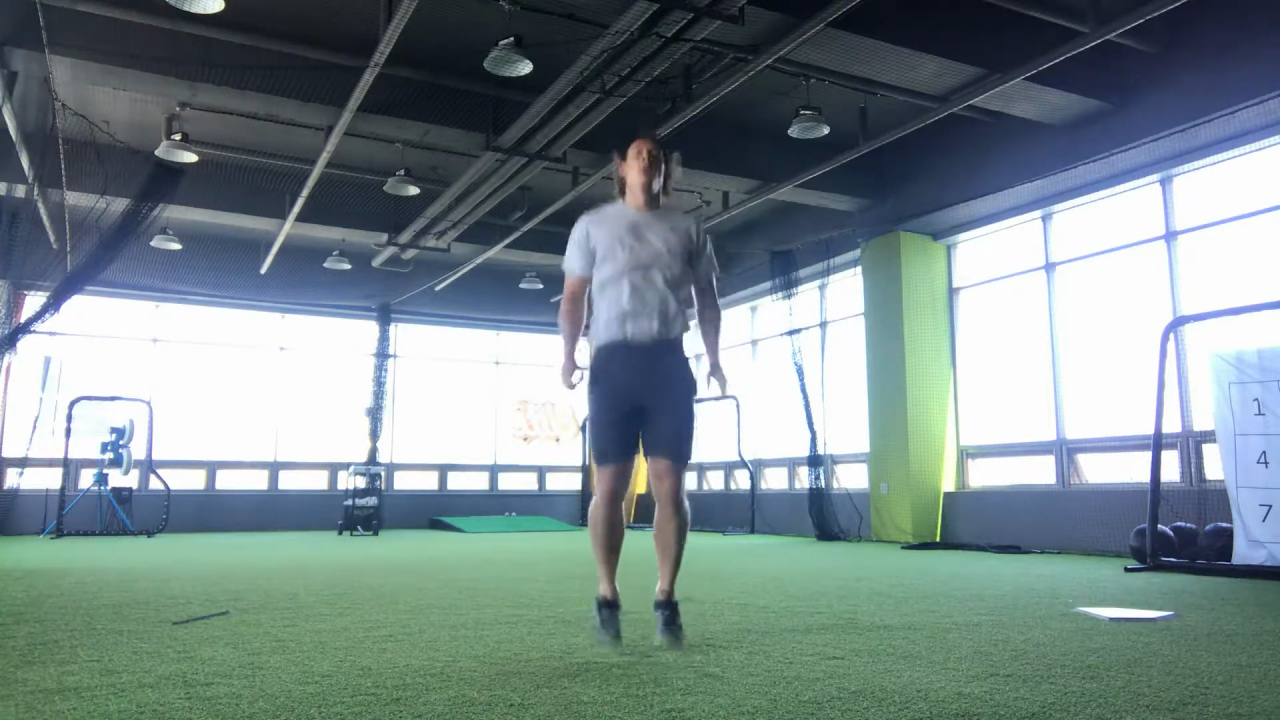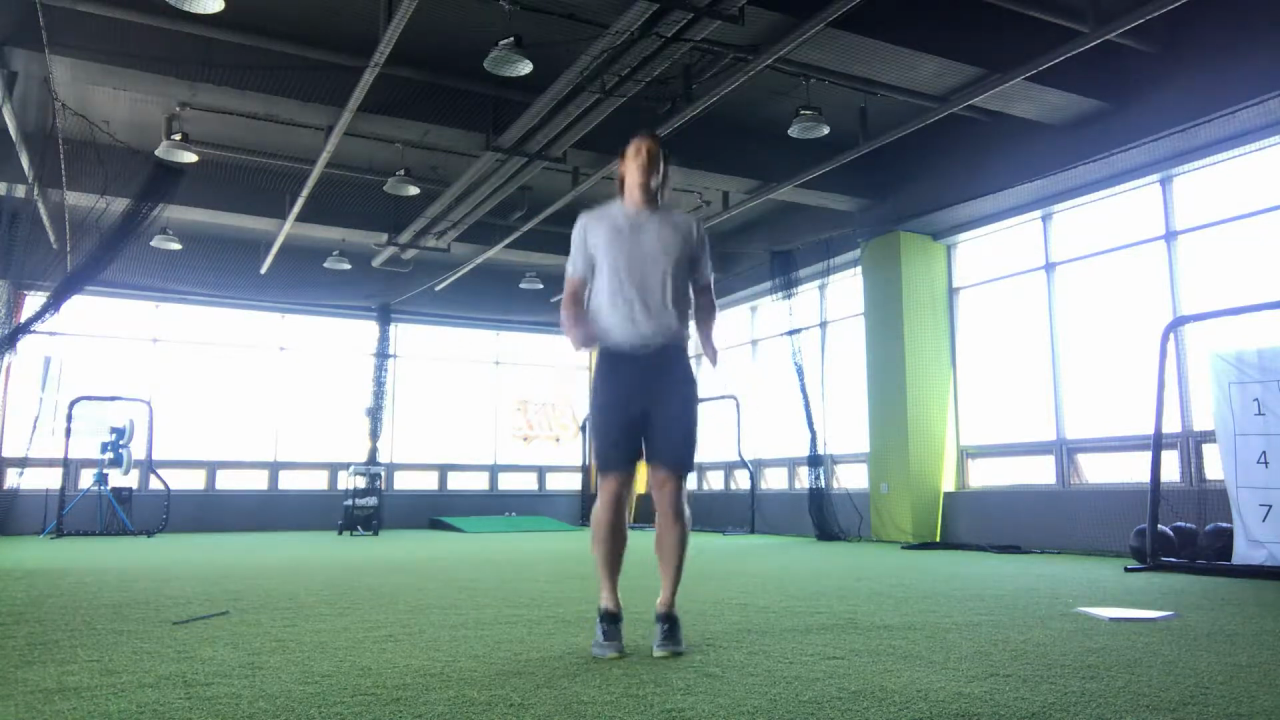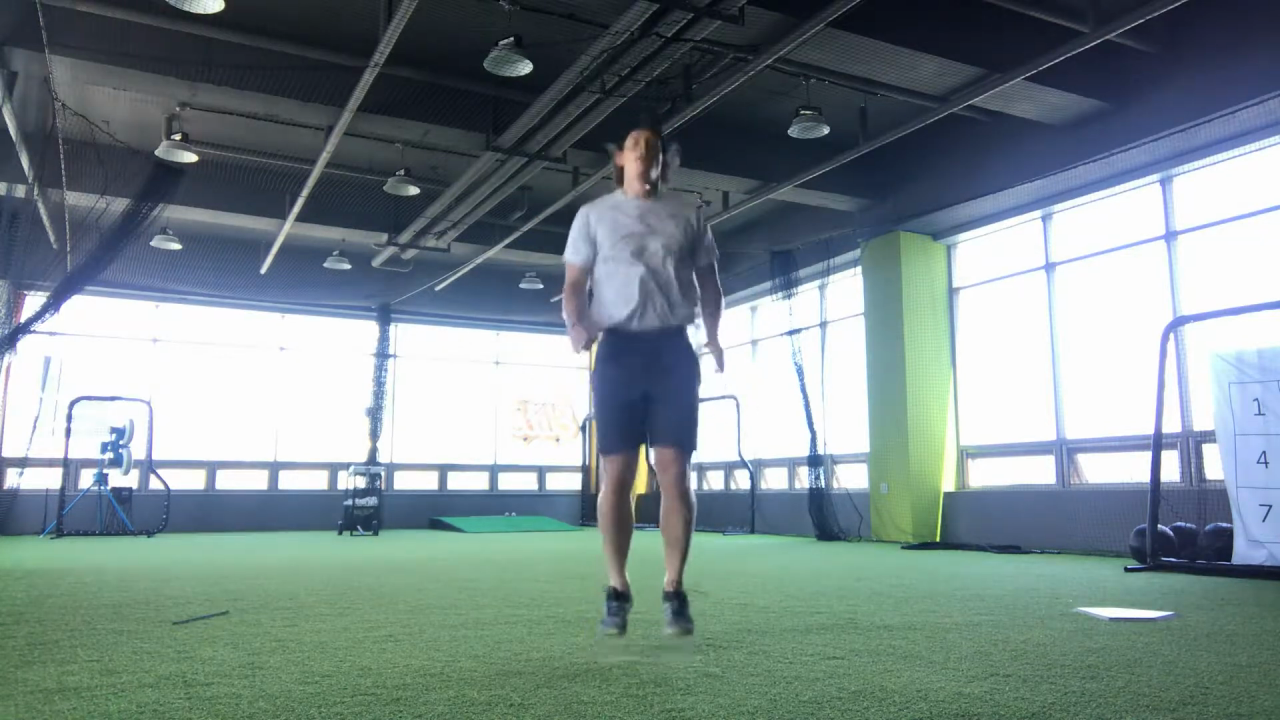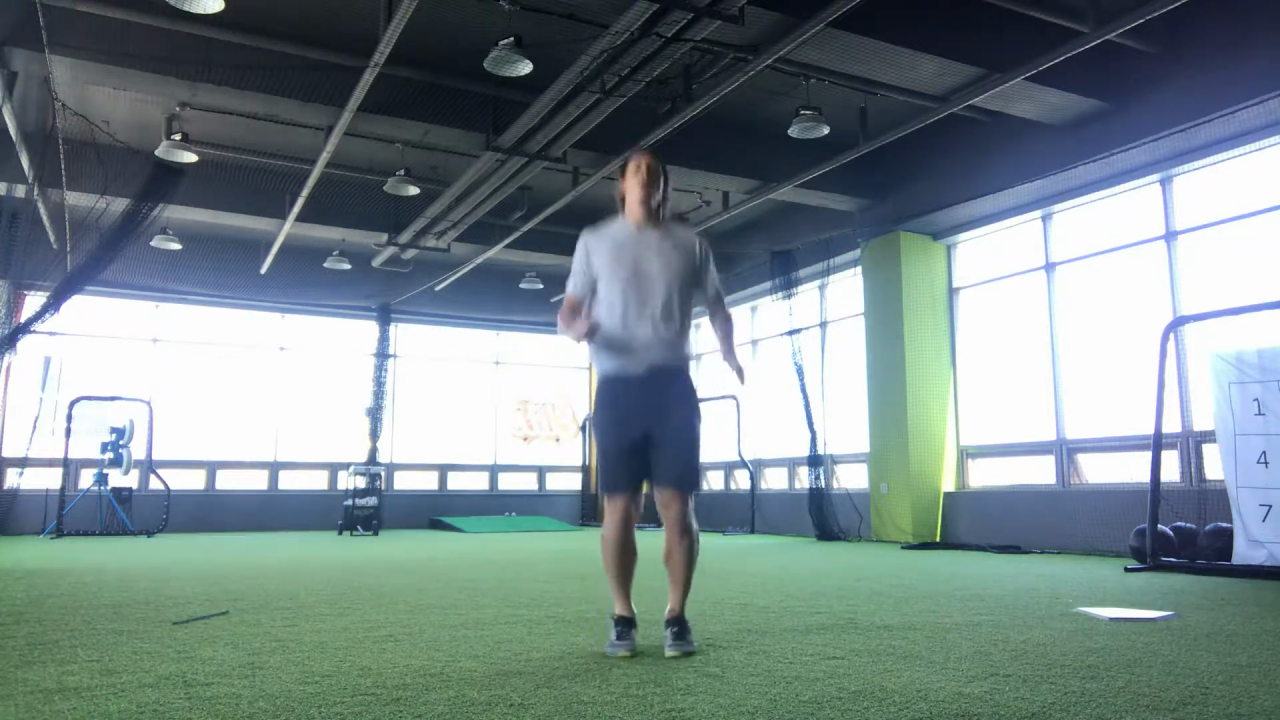
dt=0.2s
person 1, frame 1
left shoulder: (688, 229)
right shoulder: (592, 225)
left elbow: (706, 295)
right elbow: (573, 296)
left wrist: (715, 357)
right wrist: (568, 353)
left hip: (668, 361)
right hip: (613, 360)
left knee: (669, 484)
right knee: (610, 483)
left ankle: (665, 599)
right ankle: (607, 598)
person 1, frame 2
left shoulder: (688, 227)
right shoulder: (593, 223)
left elbow: (704, 292)
right elbow: (572, 292)
left wrist: (706, 335)
right wrist: (574, 327)
left hip: (670, 365)
right hip: (617, 365)
left knee: (669, 491)
right knee: (612, 492)
left ankle: (666, 611)
right ankle: (609, 610)
person 1, frame 3
left shoulder: (687, 218)
right shoulder: (594, 215)
left elbow: (707, 282)
right elbow: (573, 283)
left wrist: (713, 332)
right wrist: (577, 322)
left hip: (672, 349)
right hip: (619, 349)
left knee: (674, 472)
right knee: (617, 473)
left ankle: (674, 591)
right ankle: (617, 590)
person 1, frame 4
left shoulder: (689, 244)
right shoulder: (596, 242)
left elbow: (714, 300)
right elbow: (569, 305)
left wrist: (728, 349)
right wrist: (575, 327)
left hip: (672, 386)
right hip: (618, 387)
left knee: (676, 509)
right knee: (620, 512)
left ankle: (676, 615)
right ankle: (622, 614)
